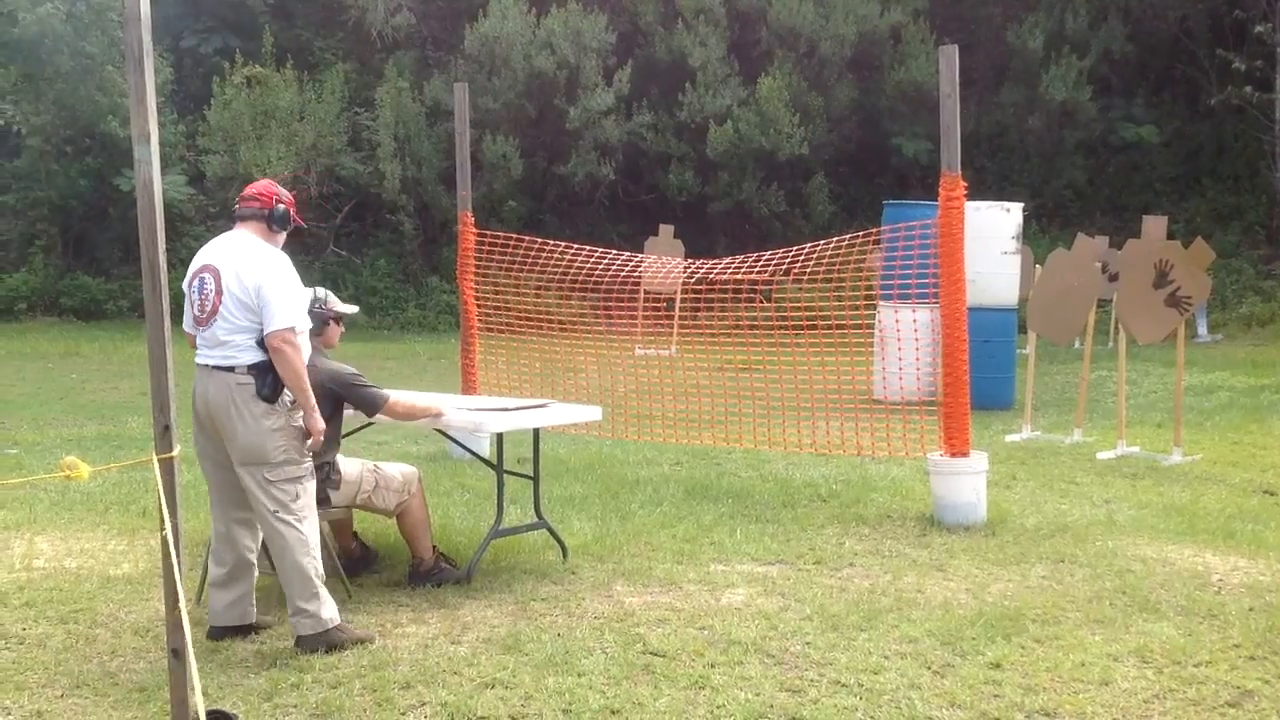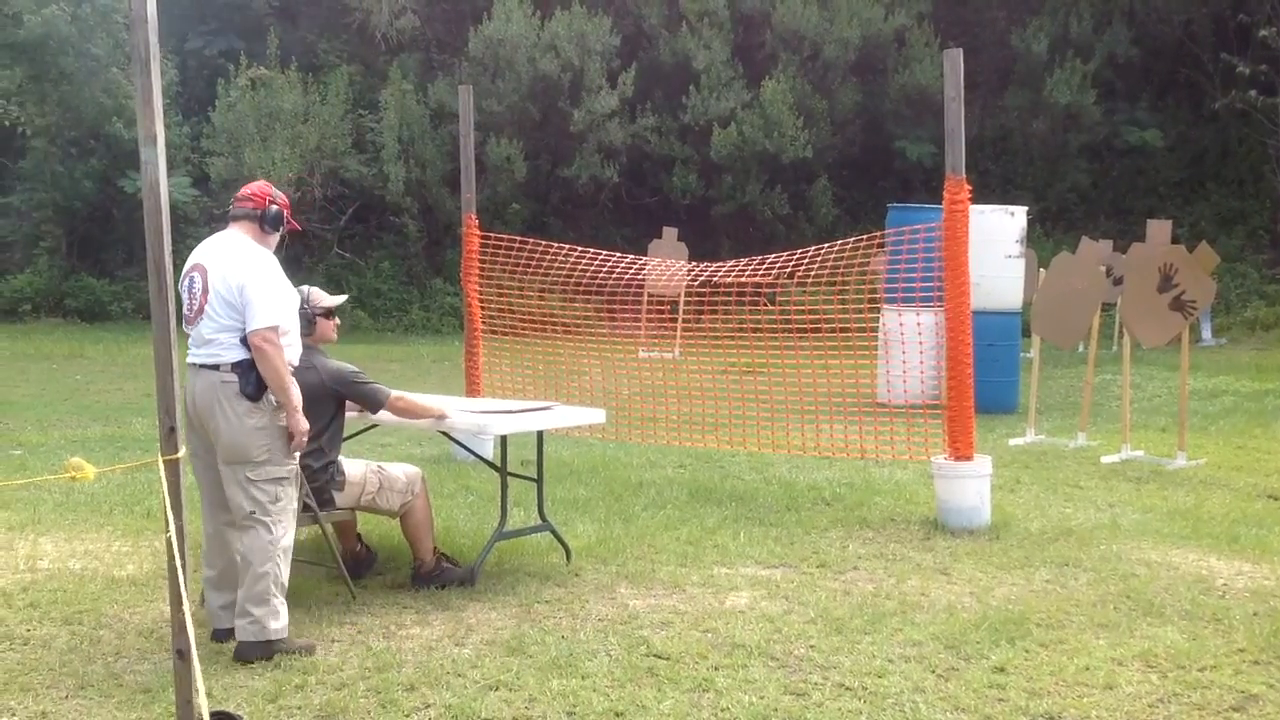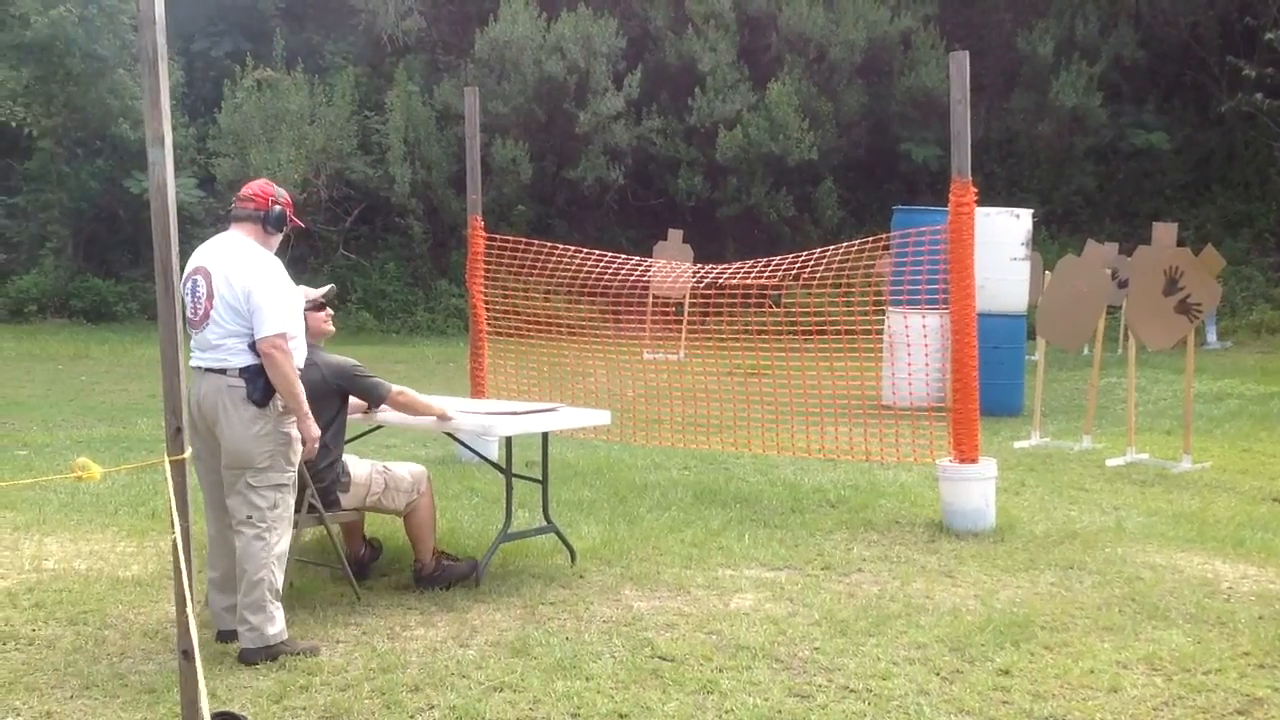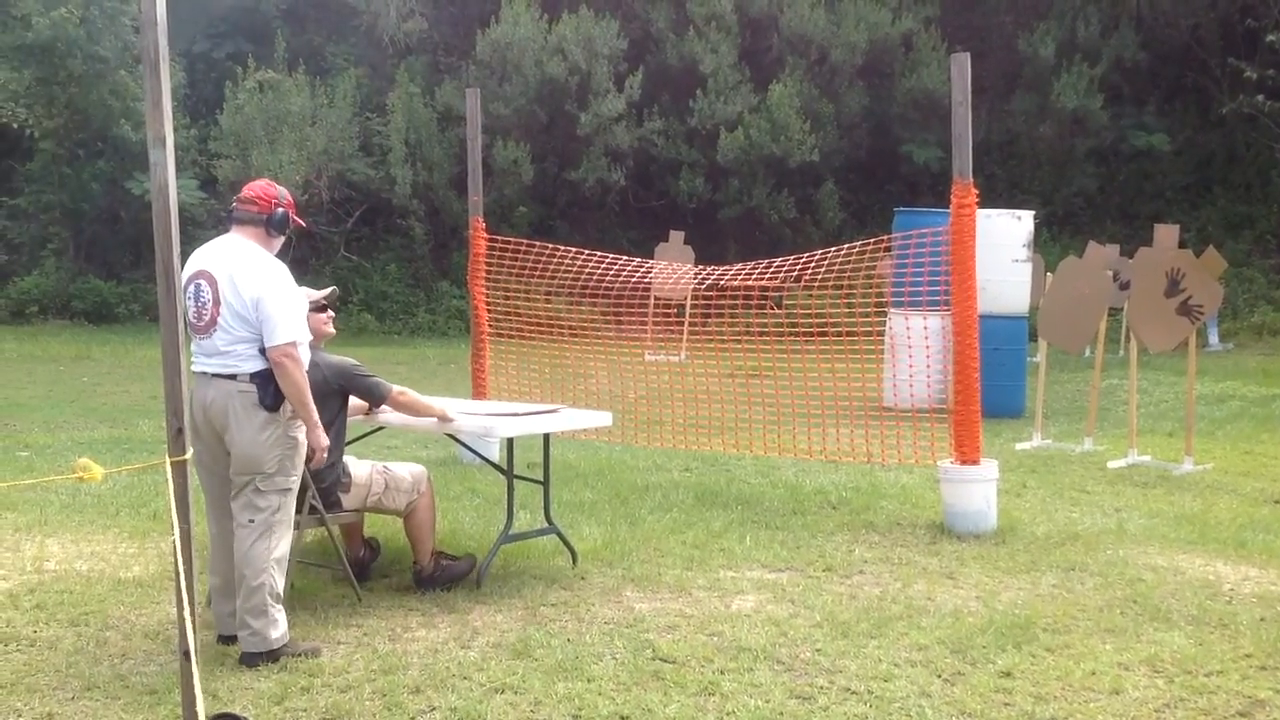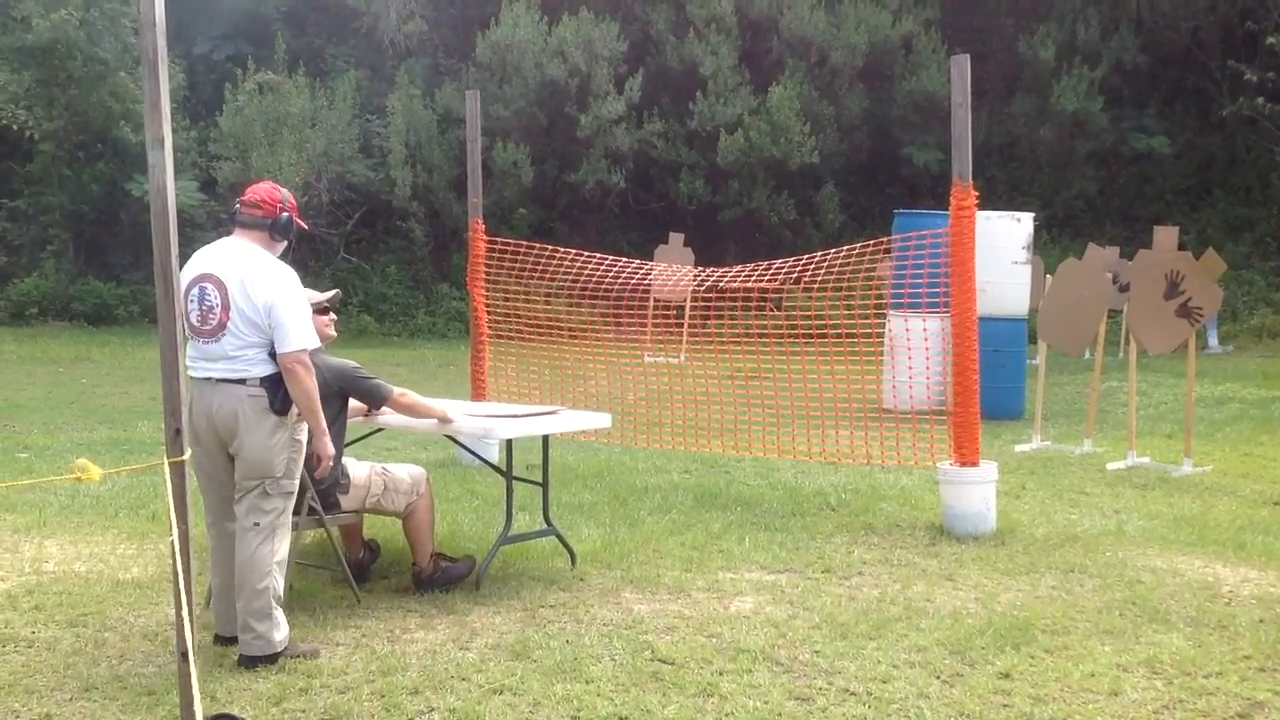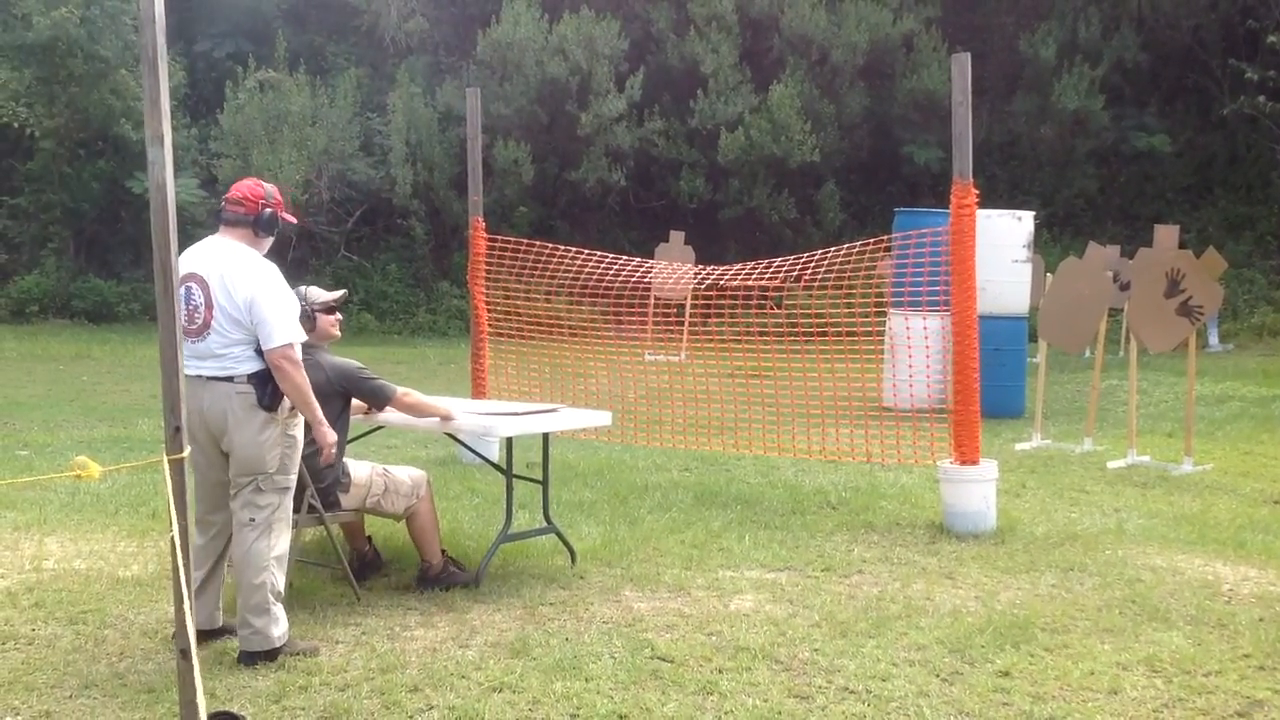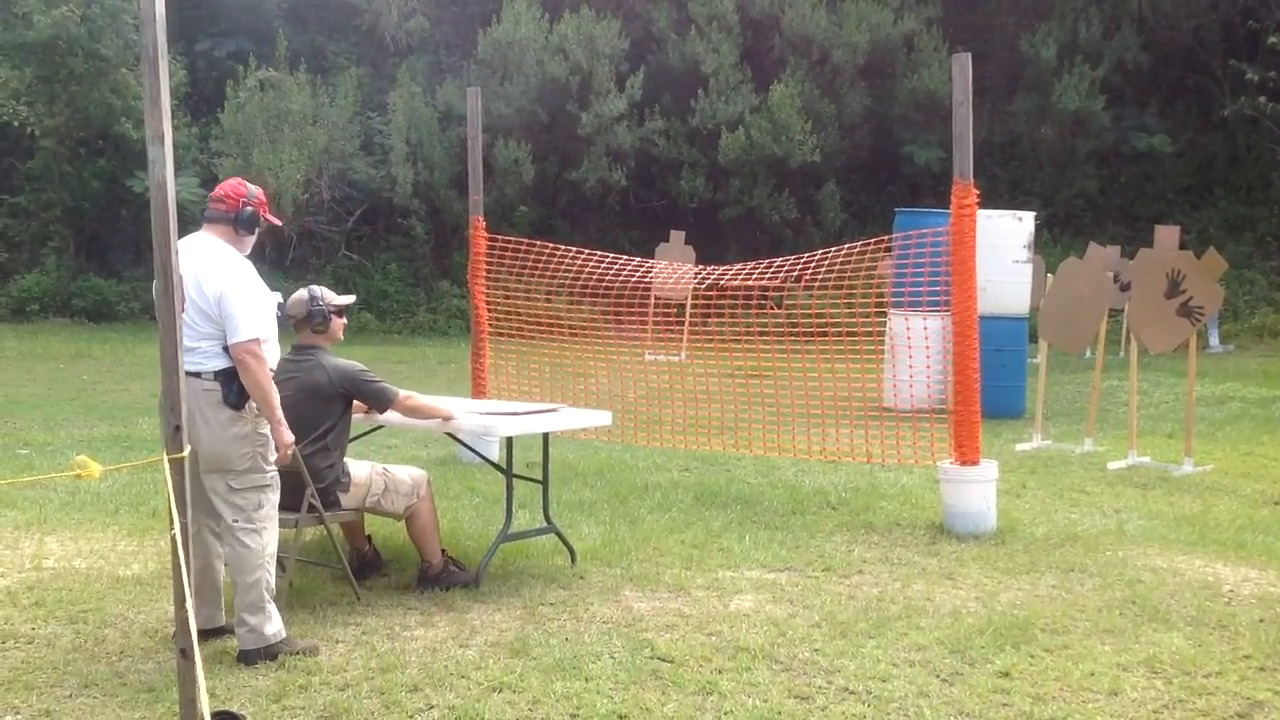
dt=0.3s
person 1, frame 1
left shoulder: (204, 257)
right shoulder: (268, 261)
left elbow: (194, 333)
right elbow: (280, 342)
right wrist: (310, 409)
left hip: (208, 387)
right hip: (255, 395)
left knee: (231, 511)
right knee: (288, 509)
left ankle: (228, 615)
right ankle: (317, 623)
person 1, frame 2
left shoulder: (201, 255)
right shoulder: (255, 260)
right elbow: (263, 341)
right wrist: (292, 409)
left hip: (199, 384)
right hip: (244, 393)
left knee: (222, 512)
right knee: (266, 513)
left ankle: (226, 617)
right ankle: (261, 632)
person 1, frame 3
left shoulder: (202, 257)
right shoulder: (261, 265)
right elbow: (273, 348)
right wrist: (304, 416)
left hip: (204, 388)
right hip: (249, 398)
left knee: (225, 514)
right knee: (262, 520)
left ankle: (230, 618)
right ankle: (262, 635)
person 1, frame 4
left shoulder: (199, 259)
right shoulder: (266, 270)
right elbow: (283, 357)
right wrist: (313, 425)
left hip: (205, 393)
right hip: (256, 402)
left knee: (225, 518)
right knee: (262, 522)
left ankle: (231, 622)
right ankle: (263, 639)
person 1, frame 5
left shoulder: (197, 262)
right shoulder: (274, 276)
right elbow: (294, 363)
right wrist: (320, 433)
left hip: (202, 397)
right hip: (258, 405)
left knee: (225, 521)
right knee: (262, 526)
left ankle: (233, 622)
right ankle: (262, 642)
person 1, frame 6
left shoulder: (189, 260)
right shoulder: (257, 273)
right elbow: (282, 358)
right wrist: (319, 423)
left hip: (197, 395)
right hip: (251, 403)
left knee: (212, 516)
right knee: (259, 522)
left ankle: (200, 618)
right ankle: (262, 639)
person 1, frame 7
left shoulder: (177, 254)
right shoulder: (232, 269)
right elbow: (247, 354)
right wrist: (276, 422)
left hip: (181, 393)
right hip: (225, 401)
left knee: (198, 516)
right knee: (249, 520)
left ankle: (199, 619)
right ankle: (260, 636)
person 2, frame 1
right shoulder: (332, 372)
right elbow: (396, 408)
left wrist: (356, 399)
right wrist: (435, 409)
right hip: (315, 481)
left knee: (341, 465)
right knee: (407, 479)
left ankle: (351, 554)
right ankle: (426, 567)
person 2, frame 2
right shoulder: (332, 372)
right elbow: (397, 403)
left wrist: (358, 402)
right wrist: (437, 411)
right hip: (315, 484)
left knee: (341, 466)
right knee: (410, 480)
left ankle: (354, 556)
right ankle: (428, 568)
person 2, frame 3
right shoulder: (335, 367)
right elbow: (399, 397)
left wrist: (365, 403)
right wrist: (439, 411)
right hip: (321, 485)
left knee: (352, 463)
right knee: (416, 478)
left ankle: (358, 556)
right ankle: (429, 568)
person 2, frame 4
right shoulder: (335, 367)
right elbow: (399, 398)
left wrist: (366, 405)
right wrist: (440, 412)
right hip: (321, 487)
left knee: (351, 466)
right knee: (416, 478)
left ankle: (358, 557)
right ankle: (428, 569)
person 2, frame 5
right shoulder: (336, 369)
right elbow: (400, 399)
left wrist: (364, 407)
right wrist: (441, 413)
right hip: (320, 489)
left knee: (351, 466)
right knee: (416, 480)
left ankle: (358, 558)
right ankle: (427, 570)
person 2, frame 6
right shoulder: (338, 369)
right elbow: (404, 399)
left wrist: (365, 404)
right wrist: (445, 412)
right hip: (320, 488)
left knee: (352, 469)
right knee: (416, 483)
left ankle: (362, 557)
right ankle: (435, 569)
person 2, frame 7
left shoulder: (281, 368)
right shoulder: (340, 371)
right elbow: (406, 403)
left wrist: (361, 404)
right wrist: (446, 412)
left hip: (282, 486)
right hip: (319, 488)
left knee: (351, 469)
right knee: (416, 482)
left ankle: (362, 557)
right ankle: (435, 569)
